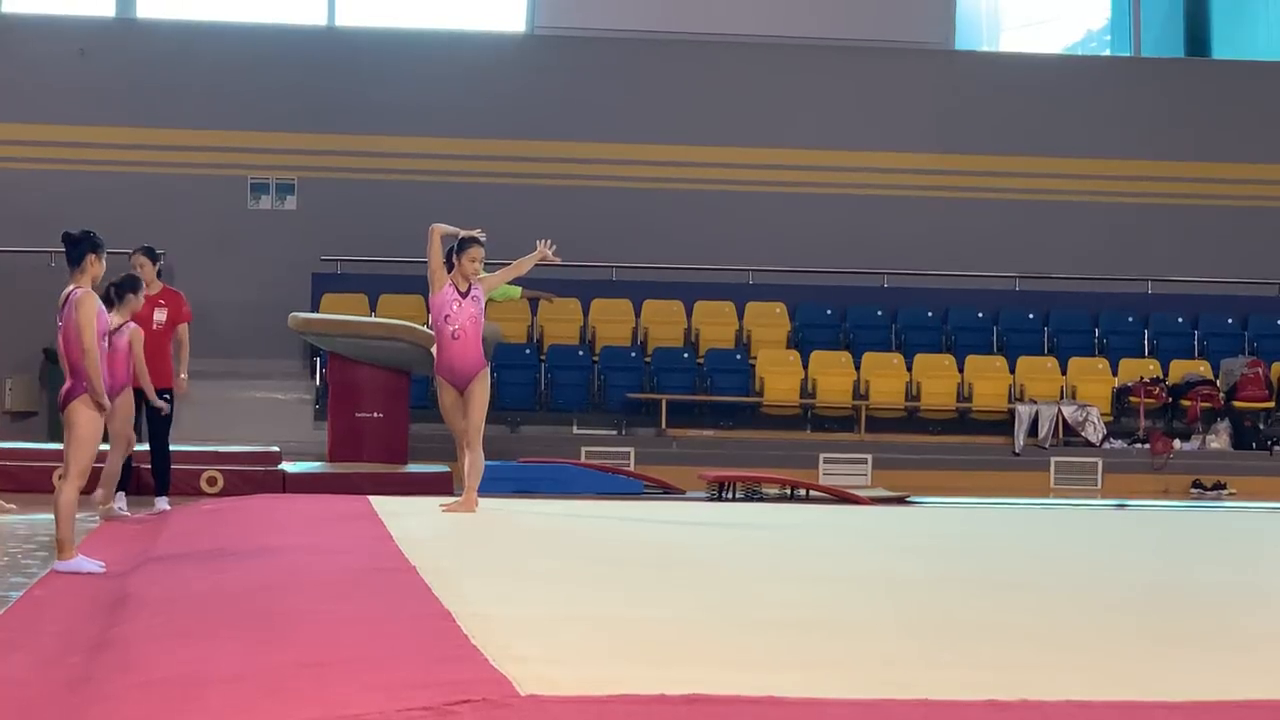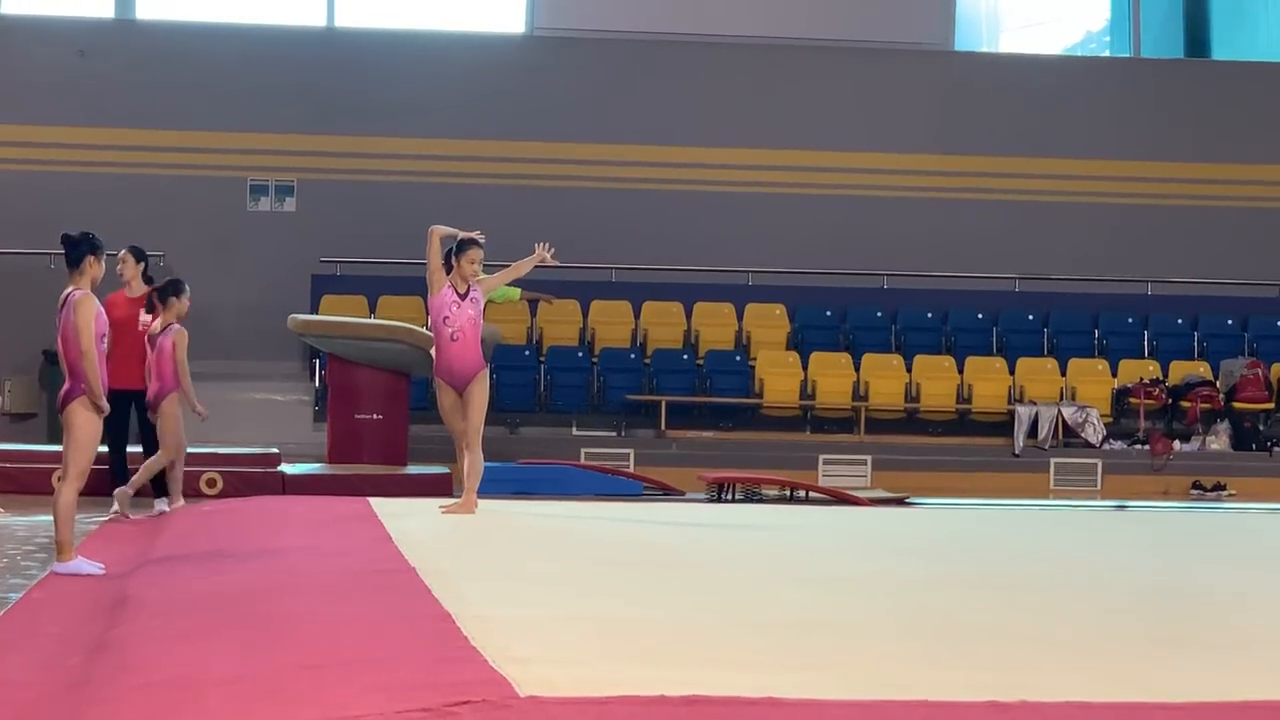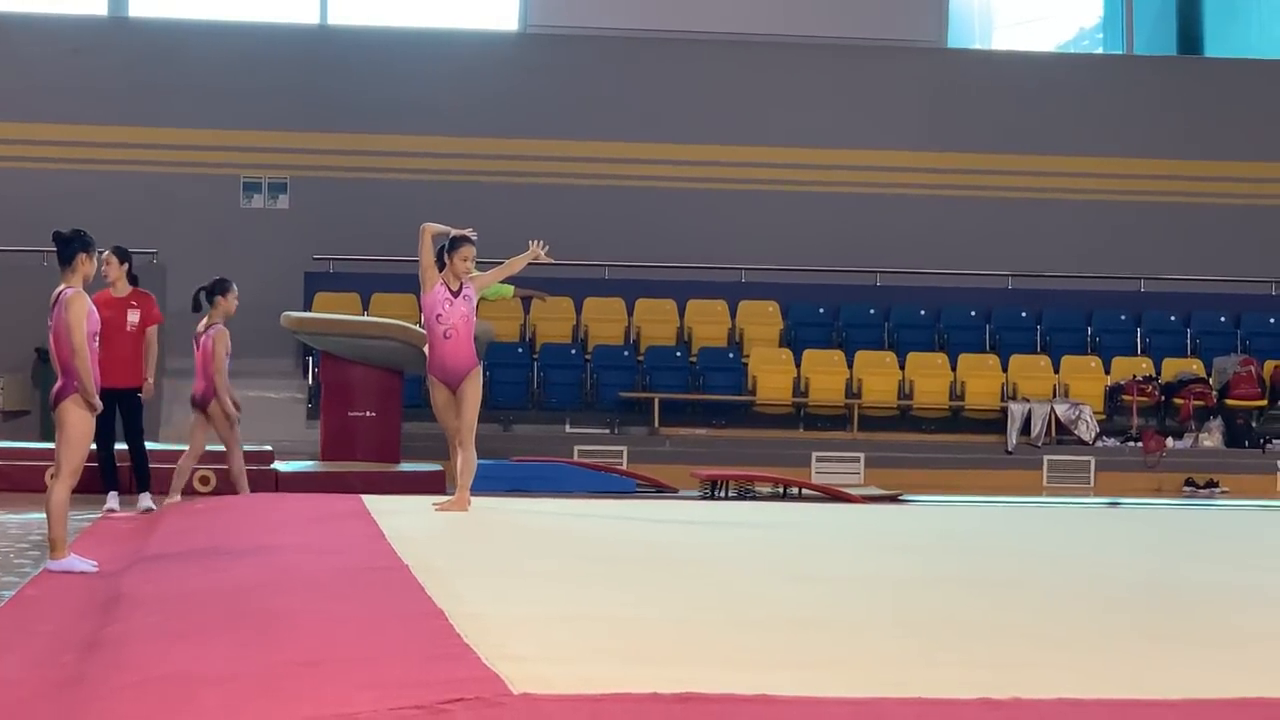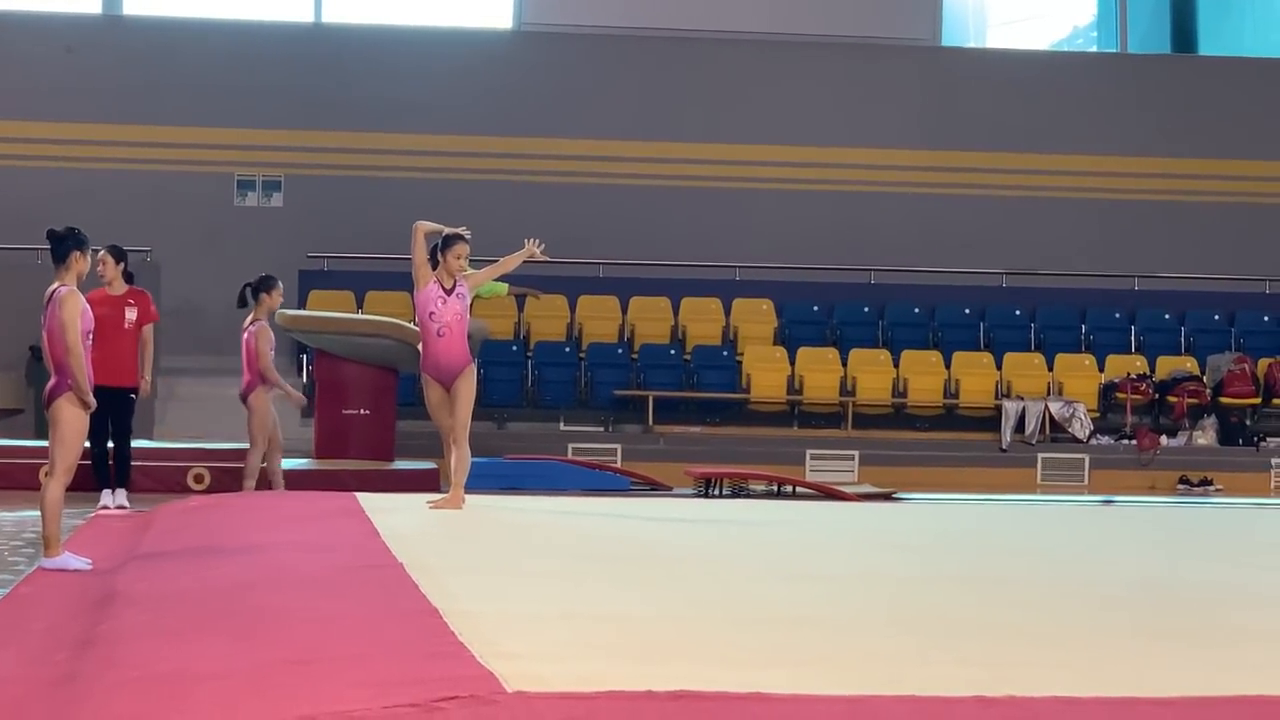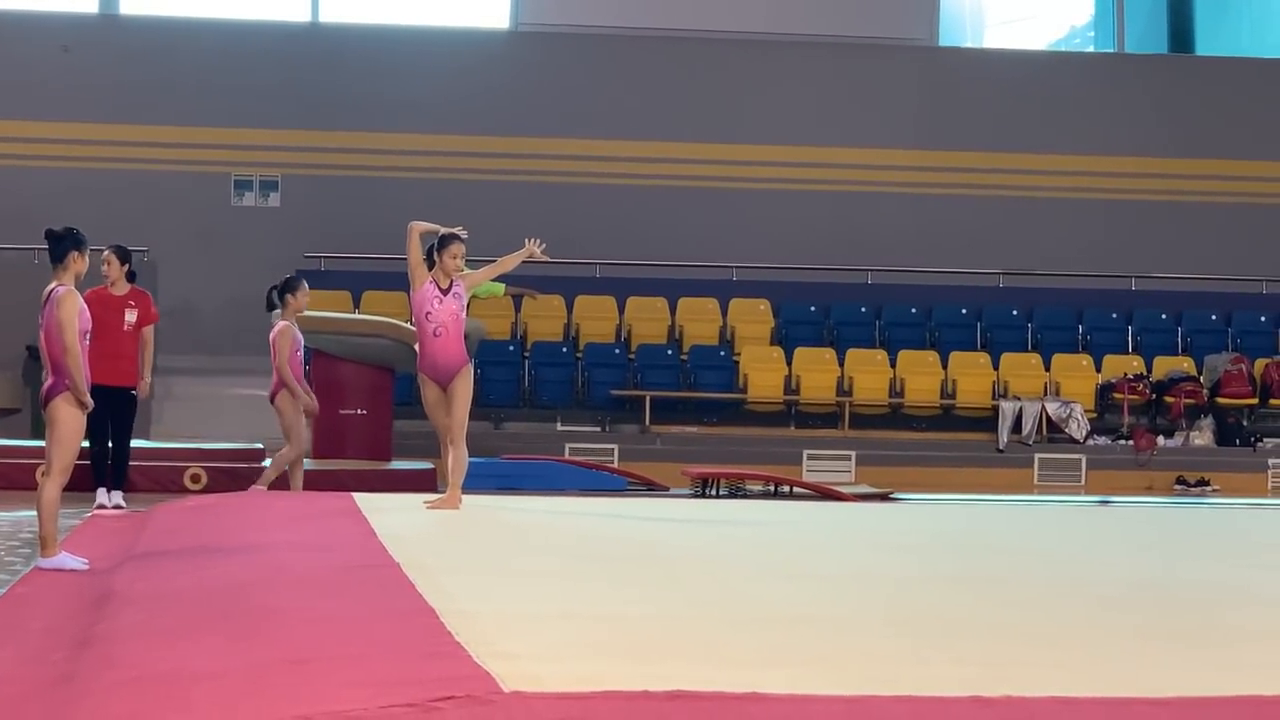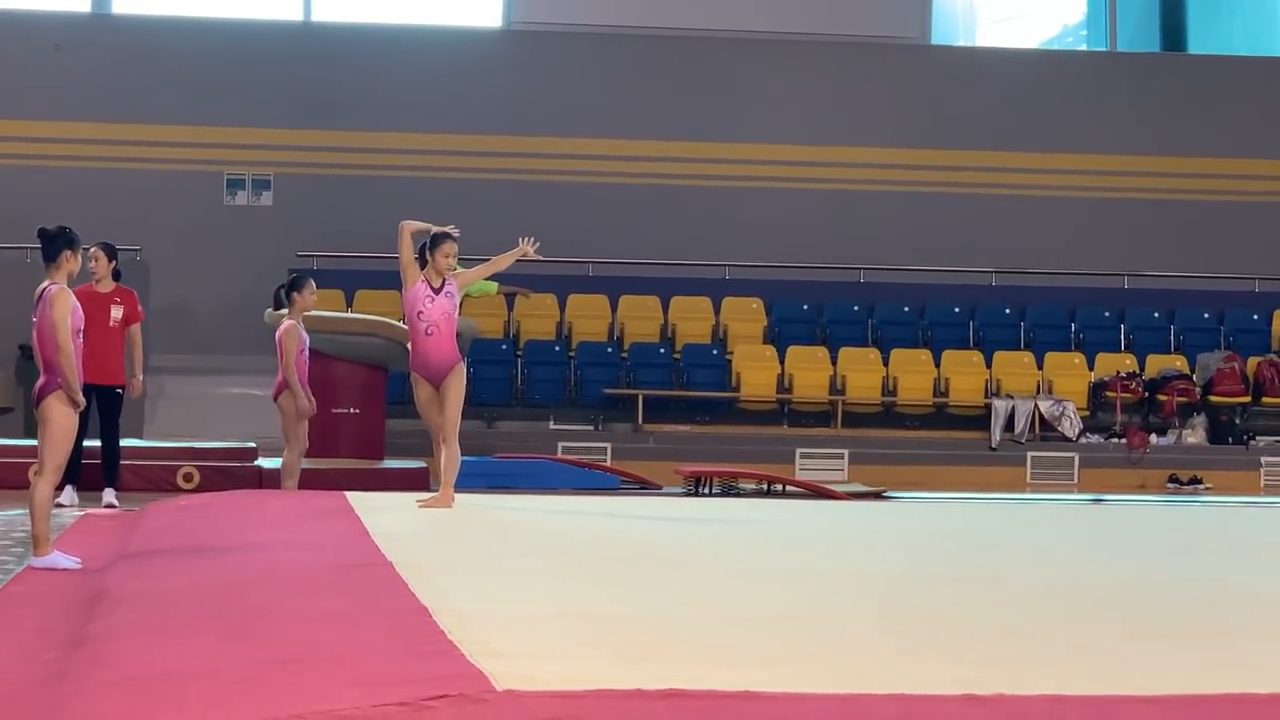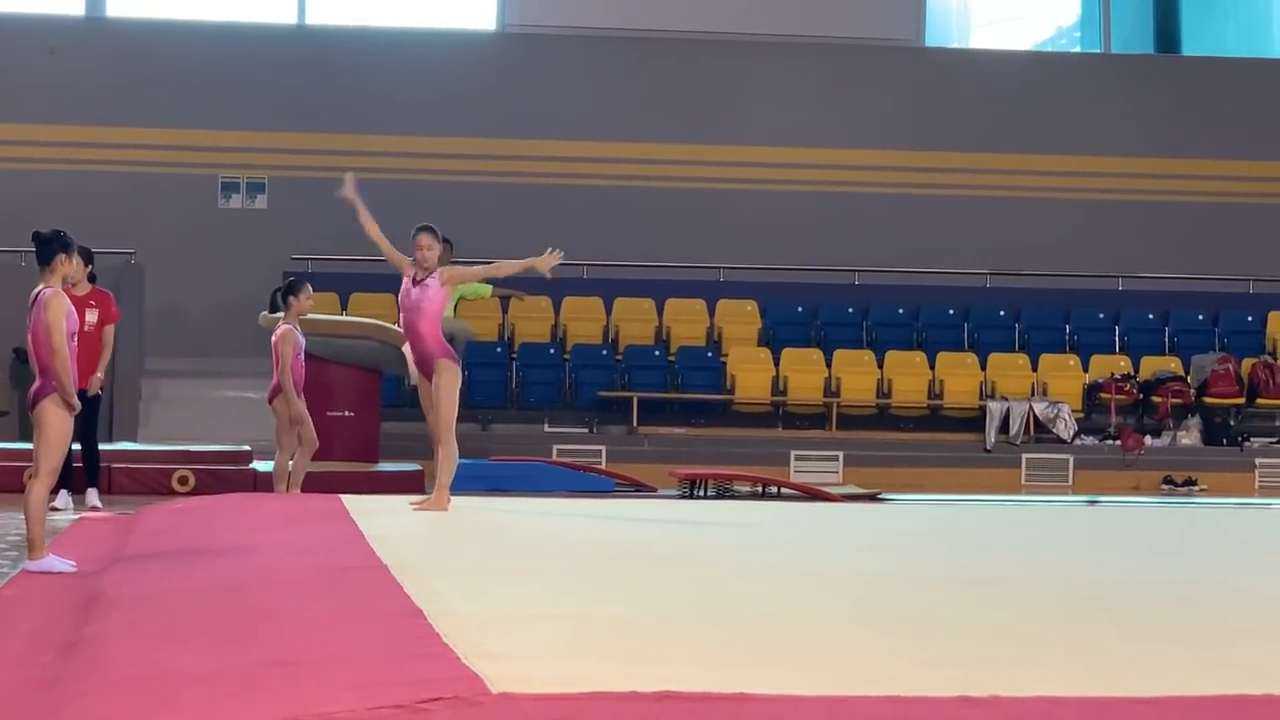
dt=0.4s
person 1, frame 1
left shoulder: (67, 297)
right shoulder: (86, 297)
left elbow: (66, 348)
right elbow: (89, 350)
right wrist: (101, 396)
left hip: (74, 393)
right hip: (85, 395)
left knee: (72, 478)
right knee: (74, 478)
left ankle: (67, 552)
right ankle: (65, 555)
person 1, frame 2
left shoulder: (67, 298)
right shoulder: (85, 299)
left elbow: (66, 350)
right elbow: (87, 352)
right wrist: (99, 398)
left hip: (73, 395)
right hip: (84, 398)
left knee: (71, 480)
right knee: (72, 480)
left ankle: (67, 554)
right ankle: (65, 557)
person 1, frame 3
left shoulder: (59, 296)
right shoulder: (77, 297)
left elbow: (58, 348)
right elbow: (79, 351)
right wrist: (92, 396)
left hip: (66, 392)
right hip: (76, 395)
left knee: (63, 477)
right knee: (65, 478)
left ankle: (60, 551)
right ankle: (58, 554)
person 1, frame 4
left shoulder: (53, 294)
right shoulder: (70, 295)
right elbow: (73, 349)
right wrist: (86, 394)
left hip: (60, 391)
right hip: (70, 394)
left knee: (58, 475)
right knee: (59, 476)
left ankle: (55, 549)
right ankle: (52, 552)
person 1, frame 5
left shoulder: (50, 293)
right shoulder: (68, 295)
left elbow: (47, 344)
right elbow: (71, 349)
right wrist: (83, 394)
left hip: (56, 390)
right hip: (67, 393)
left knee: (54, 475)
right knee: (56, 475)
left ankle: (51, 549)
right ankle: (49, 552)
person 1, frame 6
left shoulder: (43, 292)
right shoulder: (61, 294)
left elbow: (40, 343)
right elbow: (64, 348)
right wrist: (76, 393)
left hip: (48, 389)
right hip: (59, 392)
left knee: (46, 474)
right knee: (49, 474)
left ankle: (43, 548)
right ankle: (41, 552)
person 1, frame 7
left shoulder: (38, 295)
right shoulder: (56, 297)
left elbow: (36, 347)
right elbow: (59, 351)
right wrist: (71, 396)
left hip: (43, 392)
right hip: (54, 396)
left knee: (42, 477)
right knee: (44, 478)
left ankle: (38, 551)
right ankle: (36, 555)
person 2, frame 1
left shoulder: (481, 286)
right shoulder: (439, 282)
left elbow: (514, 270)
right elbow: (435, 231)
left wrist: (538, 255)
right wrist: (462, 234)
left hip: (476, 372)
right hip: (446, 374)
left knee: (473, 439)
right knee: (460, 439)
left ankle: (470, 498)
right ankle: (467, 494)
person 2, frame 2
left shoulder: (481, 288)
right shoulder: (438, 283)
left elbow: (514, 272)
right elbow: (435, 232)
left wrist: (538, 258)
right wrist: (461, 235)
left hip: (475, 373)
right hip: (445, 375)
left knee: (472, 440)
right knee: (459, 441)
left ankle: (469, 499)
right ankle: (467, 496)
person 2, frame 3
left shoulder: (473, 286)
right shoulder: (431, 281)
left elbow: (506, 269)
right elbow: (426, 230)
left wrist: (531, 254)
right wrist: (454, 232)
left hip: (468, 371)
right hip: (438, 373)
left knee: (466, 437)
right knee: (453, 438)
left ankle: (462, 496)
right ankle: (459, 494)
person 2, frame 4
left shoulder: (467, 283)
right shoulder: (424, 279)
left elbow: (501, 267)
right elbow: (419, 228)
left wrist: (527, 253)
right wrist: (447, 230)
left hip: (462, 368)
right hip: (432, 371)
left knee: (459, 435)
right knee: (447, 437)
left ankle: (456, 494)
right ankle: (453, 491)
person 2, frame 5
left shoulder: (463, 283)
right shoulder: (420, 279)
left elbow: (499, 267)
right elbow: (413, 228)
left wrist: (527, 252)
right wrist: (442, 230)
left hip: (458, 368)
right hip: (428, 370)
left knee: (456, 435)
right knee: (444, 437)
left ankle: (453, 494)
right ankle: (449, 491)
person 2, frame 6
left shoulder: (456, 282)
right shoulder: (413, 278)
left elbow: (493, 266)
right elbow: (405, 228)
left wrist: (521, 251)
right wrist: (434, 229)
left hip: (451, 366)
right hip: (421, 369)
left knee: (449, 434)
right knee: (436, 435)
left ankle: (446, 493)
right ankle: (442, 490)
person 2, frame 7
left shoulder: (446, 276)
right shoulder: (408, 270)
left elbow: (490, 270)
right elbow: (377, 235)
left wrist: (532, 263)
right wrist: (355, 199)
left hip: (442, 360)
right hip: (423, 363)
left knee: (445, 431)
right knee: (436, 432)
left ankle: (441, 494)
right ankle: (437, 490)
person 3, frame 1
left shoulder: (174, 298)
left elbow: (182, 339)
left wrist: (182, 374)
left hip: (160, 381)
right hip: (129, 379)
left knee: (159, 441)
left ankle: (162, 497)
right ankle: (120, 494)
person 3, frame 2
right shoulder: (112, 301)
right elbow: (106, 342)
left hip: (146, 383)
right hip: (116, 383)
left knee: (151, 442)
right knee: (116, 443)
left ankle: (160, 498)
person 3, frame 3
left shoulder: (145, 300)
right shoulder: (97, 301)
left elbow: (151, 342)
left wrist: (149, 378)
left hip: (132, 382)
right hip: (102, 382)
left knee: (135, 439)
right knee: (103, 441)
left ankle: (144, 495)
right ankle: (112, 494)
person 3, frame 4
left shoulder: (141, 298)
right shoulder: (92, 299)
left elbow: (147, 340)
left wrist: (146, 376)
left hip: (127, 381)
right hip: (96, 380)
left knee: (122, 438)
right knee: (97, 438)
left ankle: (120, 491)
right ankle: (105, 491)
person 3, frame 5
left shoulder: (142, 299)
right shoulder: (92, 297)
left elbow: (148, 342)
left wrist: (146, 377)
left hip: (127, 381)
right hip: (96, 379)
left knee: (121, 439)
right knee: (97, 438)
left ankle: (117, 491)
right ankle: (101, 490)
person 3, frame 6
left shoulder: (127, 297)
right shoulder: (78, 295)
left elbow: (135, 338)
left wrist: (137, 374)
left hip: (113, 378)
right hip: (80, 376)
left knee: (110, 436)
right knee: (75, 433)
left ankle: (110, 490)
right ankle: (69, 489)
person 3, frame 7
left shoulder: (103, 299)
left elbow: (108, 341)
left wrist: (99, 373)
left hip: (89, 380)
left knee: (88, 436)
left ankle: (92, 490)
right ankle: (63, 492)
person 4, frame 1
right shoulder: (133, 330)
right elbow: (140, 370)
right wrist: (154, 399)
left hip: (105, 390)
right hip: (121, 392)
left knee: (127, 441)
right knee: (118, 449)
left ankle: (104, 490)
right ankle: (107, 504)
person 4, frame 2
left shoulder: (153, 329)
right shoulder: (178, 332)
left elbow: (149, 367)
right elbow: (182, 373)
right wrist: (195, 404)
left hip: (155, 394)
right hip: (169, 396)
left knee: (178, 450)
right knee: (169, 453)
left ankle: (176, 501)
right ankle: (127, 490)
person 4, frame 3
left shoulder: (202, 328)
right shoulder: (221, 332)
right elbow: (218, 373)
left wrist: (231, 395)
right wrist: (227, 405)
left hip: (199, 394)
right hip: (213, 396)
left knee: (194, 450)
right knee: (235, 447)
left ankle: (173, 497)
person 4, frame 4
left shoulder: (250, 323)
right shoulder: (262, 328)
right elbow: (266, 367)
right wrist: (290, 391)
left hip: (255, 389)
right hip: (258, 391)
left knee: (276, 444)
right knee: (258, 446)
left ankle: (279, 493)
person 4, frame 5
left shoulder: (290, 326)
right shoulder: (285, 328)
right elbow: (282, 365)
left wrist: (309, 394)
right wrist: (302, 394)
left hip: (292, 393)
right hip: (285, 393)
left knee: (300, 447)
right knee: (297, 445)
right ankle: (260, 485)
person 4, frame 6
left shoulder: (297, 325)
right shoulder: (291, 327)
right elbow: (288, 366)
left wrist: (308, 395)
right wrist: (301, 397)
left hip: (295, 392)
right hip: (289, 392)
left knee: (300, 446)
right knee: (294, 446)
person 4, frame 7
left shoulder: (294, 328)
right shoulder: (286, 331)
right elbow: (284, 370)
left wrist: (299, 400)
right wrist: (293, 403)
left hip: (293, 395)
right hip: (284, 395)
left knee: (310, 444)
right knee: (286, 450)
left ankle: (294, 490)
